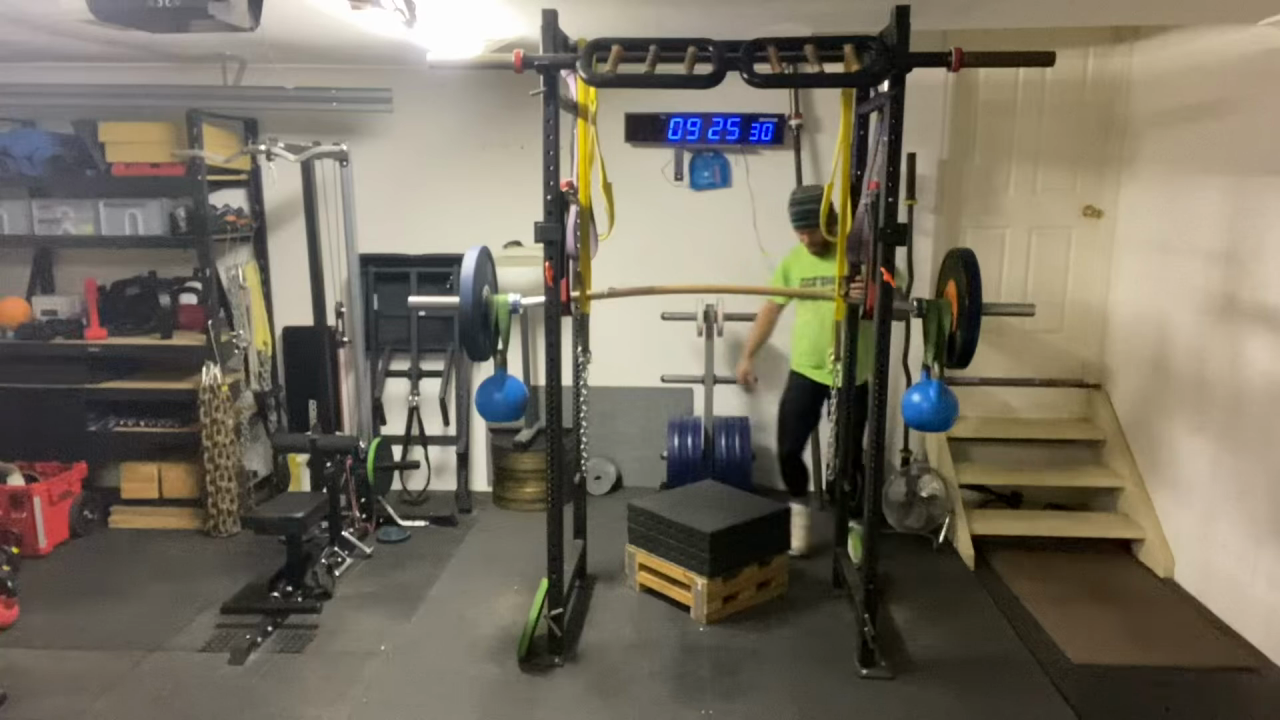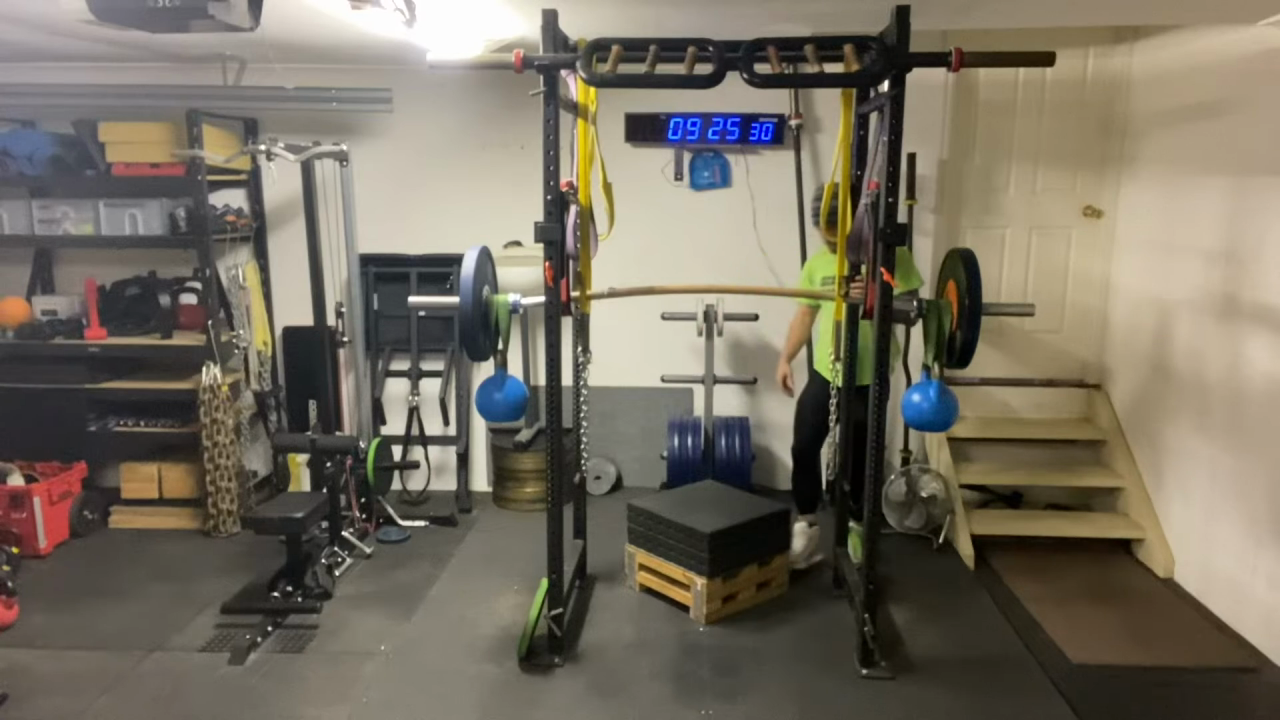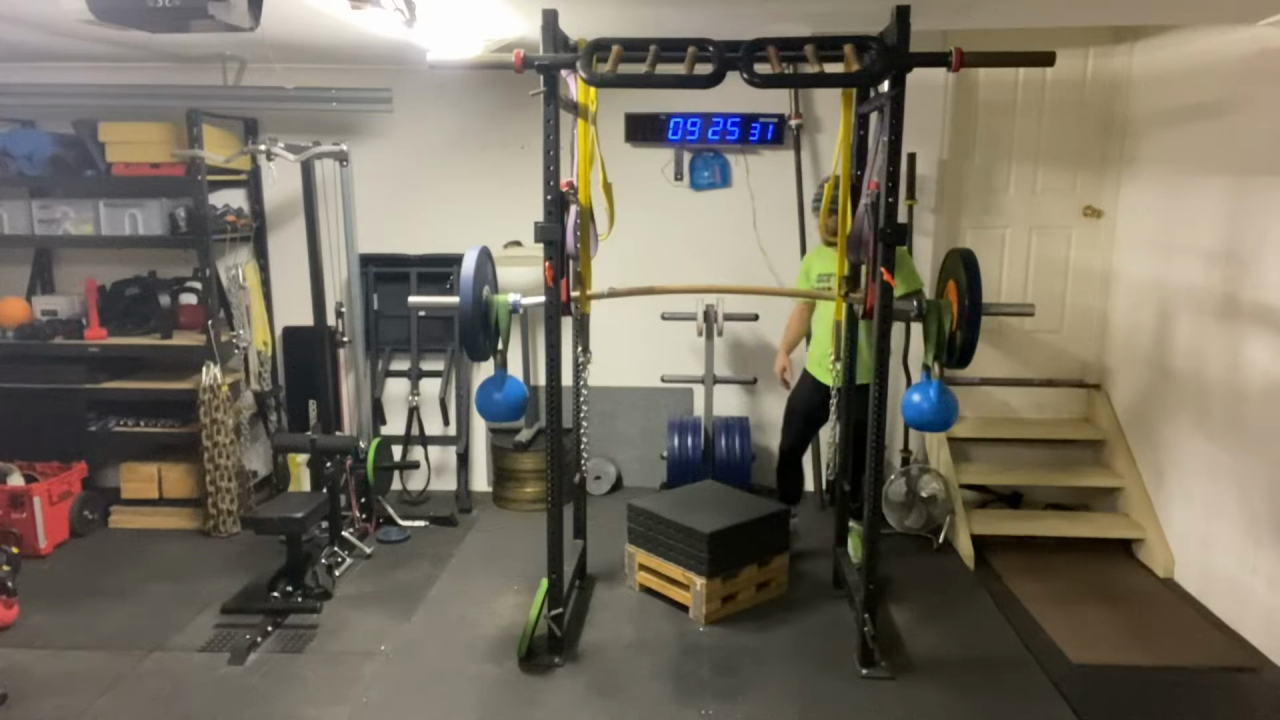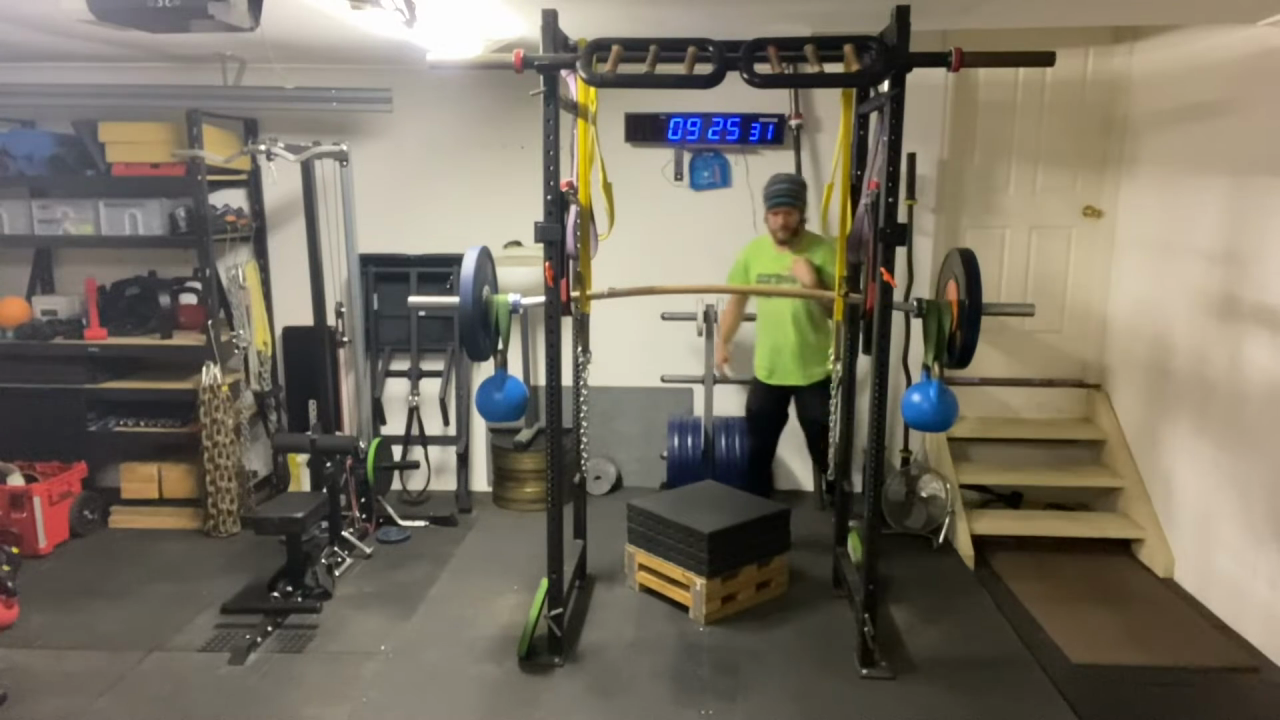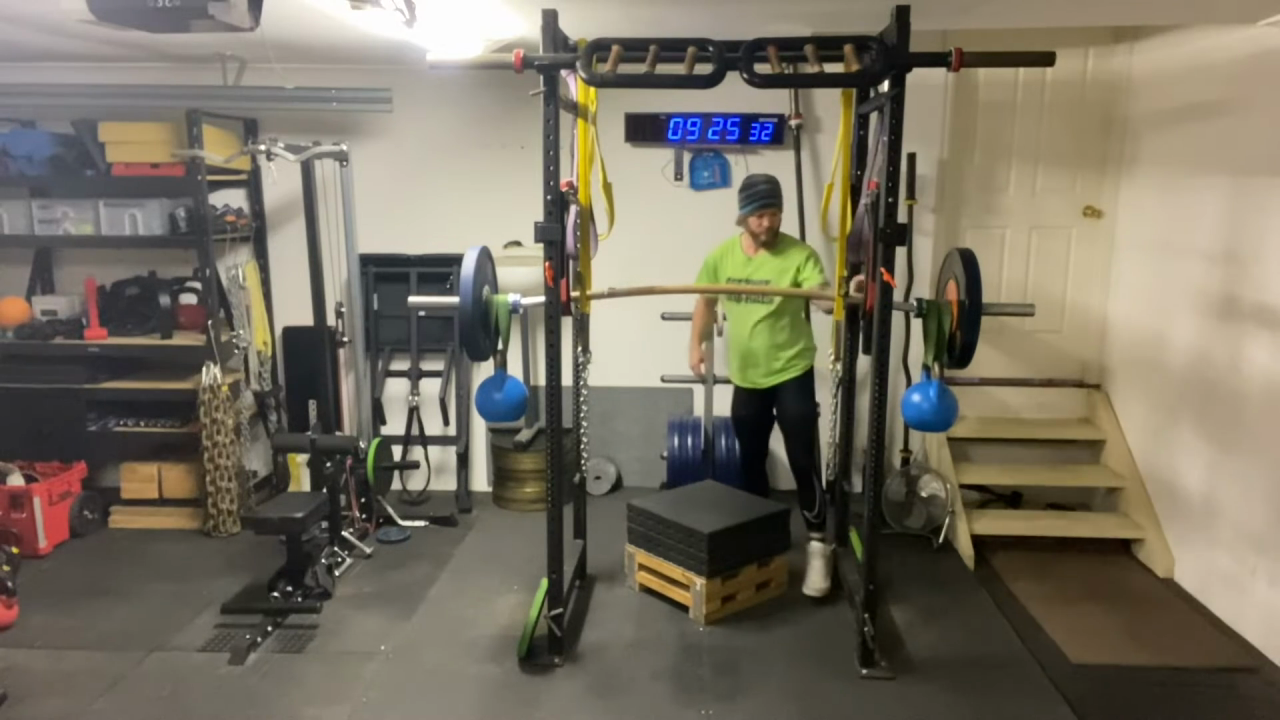
dt=0.5s
person 1, frame 1
right shoulder: (794, 259)
right elbow: (771, 308)
right wrist: (747, 356)
left hip: (853, 375)
right hip: (806, 371)
left knee: (851, 457)
right knee: (788, 450)
right ankle: (801, 507)
person 1, frame 2
right shoulder: (817, 260)
right elbow: (806, 311)
right wrist: (786, 358)
left hip: (868, 375)
right hip: (824, 372)
left knee: (860, 456)
right knee: (804, 448)
left ankle: (858, 528)
right ankle: (806, 527)
person 1, frame 3
right shoulder: (816, 257)
left elbow: (912, 302)
right wrist: (784, 352)
left hip: (861, 376)
right hip: (816, 372)
left knee: (854, 459)
right knee: (790, 446)
left ankle: (855, 527)
person 1, frame 4
left shoulder: (825, 253)
right shoulder: (752, 253)
right elbow: (736, 300)
left wrist: (815, 285)
right wrist: (723, 342)
left hip: (814, 374)
right hip: (767, 373)
left knee: (826, 458)
right knee: (758, 456)
person 1, frame 5
left shoulder: (799, 255)
right shoulder: (722, 255)
left elbow: (824, 297)
right elbow: (706, 301)
right wrist: (696, 345)
left hip: (792, 373)
right hip: (746, 377)
left knee: (804, 464)
right knee: (751, 465)
left ankle: (818, 549)
